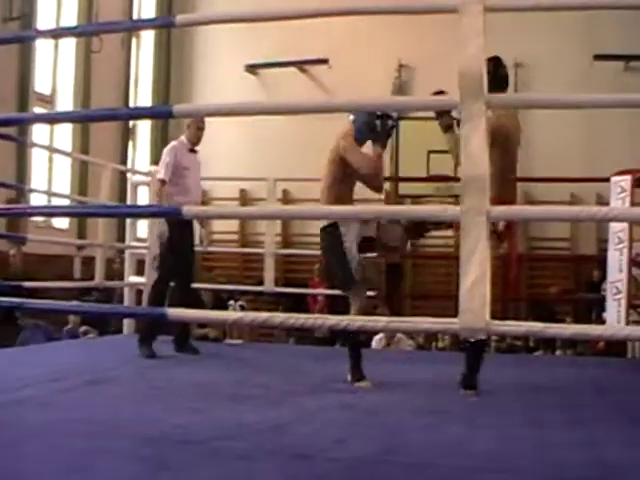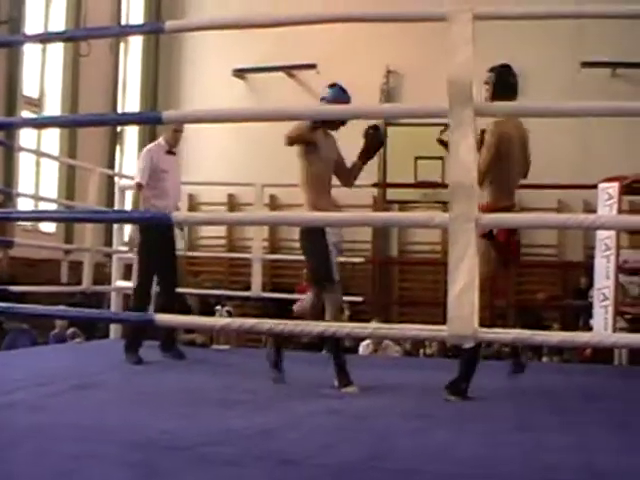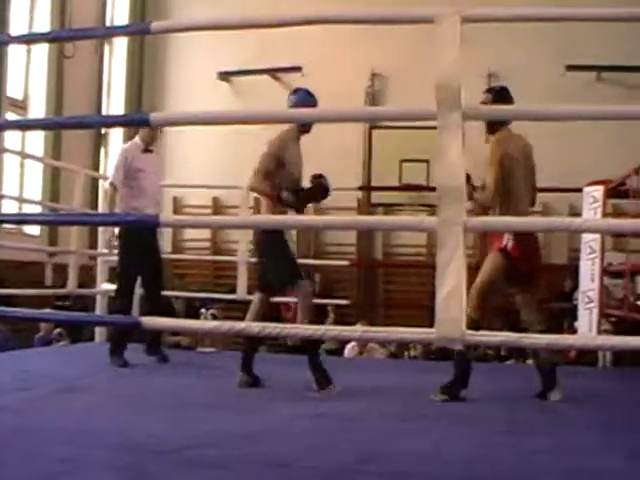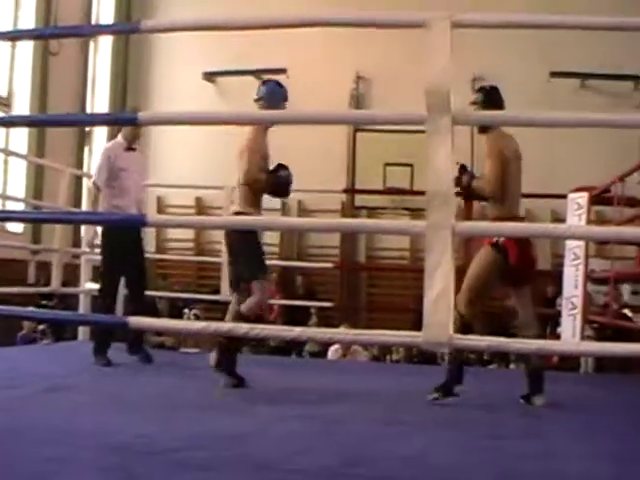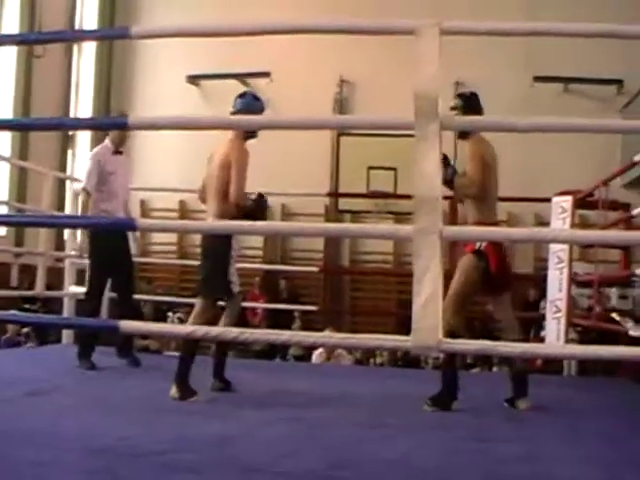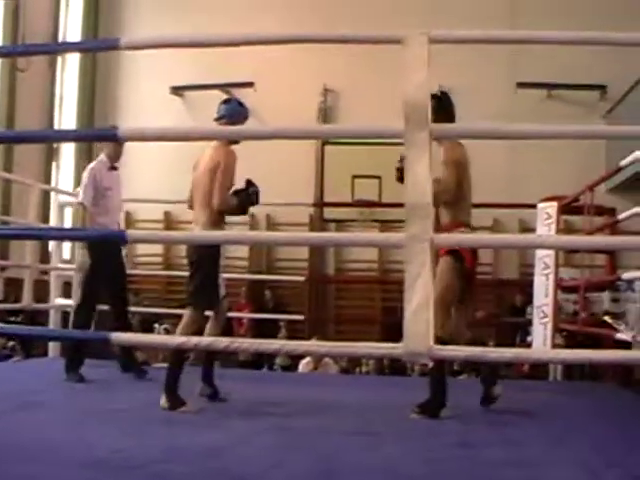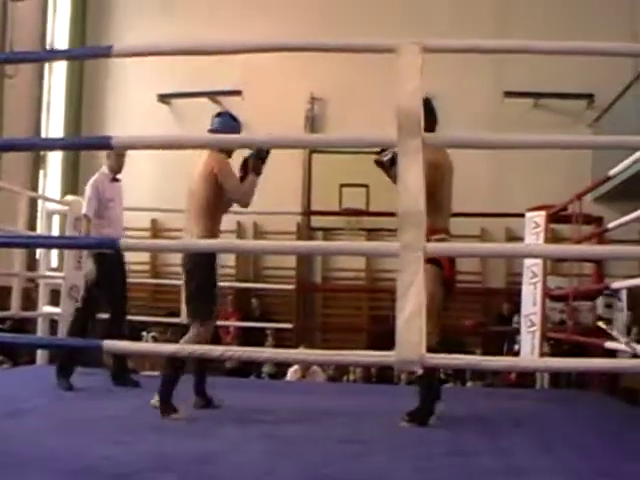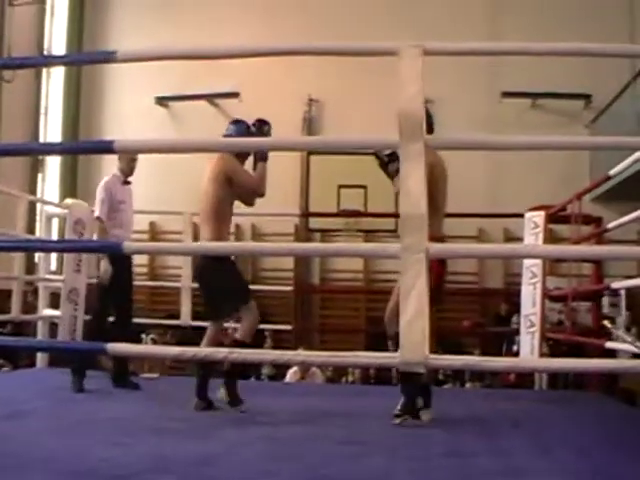
dt=0.2s
person 1, frame 1
left shoulder: (494, 119)
right shoulder: (507, 116)
left wrist: (448, 124)
left hip: (493, 207)
right hip: (485, 201)
left ankle: (471, 375)
person 1, frame 2
left shoulder: (498, 127)
right shoulder: (519, 128)
left elbow: (477, 176)
left hip: (494, 217)
right hip: (504, 213)
left ankle: (463, 381)
person 1, frame 3
left shoulder: (497, 146)
right shoulder: (524, 146)
left elbow: (490, 200)
left wrist: (471, 191)
left hip: (508, 236)
right hip: (527, 236)
left knee: (473, 304)
right knee: (531, 315)
left ankle: (458, 382)
right ankle: (550, 385)
person 1, frame 4
left shoulder: (493, 142)
right shoulder: (511, 143)
left elbow: (493, 189)
left wrist: (465, 179)
right wrist: (471, 182)
left hip: (501, 234)
right hip: (516, 233)
left knee: (465, 302)
right knee: (525, 312)
left ankle: (453, 379)
right ankle: (536, 389)
person 1, frame 5
left shoulder: (475, 146)
right shoulder: (483, 146)
left elbow: (475, 189)
left wrist: (448, 172)
right wrist: (451, 178)
left hip: (482, 239)
right hip: (491, 237)
left knee: (451, 310)
right knee: (505, 317)
left ankle: (448, 391)
right ankle: (520, 392)
person 1, frame 6
left shoulder: (449, 149)
right shoulder: (454, 149)
left elbow: (447, 195)
right hip: (459, 237)
left knee: (438, 317)
right knee: (458, 320)
left ankle: (437, 398)
right ankle: (490, 381)
person 1, frame 7
left shoulder: (429, 154)
right shoulder: (438, 155)
left wrist: (395, 169)
right wrist: (395, 169)
left hip: (433, 243)
right hip: (438, 242)
left knee: (423, 324)
right knee: (429, 323)
left ankle: (426, 406)
right ankle: (431, 396)
person 1, frame 8
left shoulder: (425, 158)
right shoulder: (431, 158)
left wrist: (393, 169)
right wrist: (394, 169)
left knee: (394, 317)
left ankle: (412, 397)
right ankle: (421, 401)
person 2, frame 1
left shoulder: (352, 146)
right shoulder: (345, 143)
left elbow: (376, 184)
right elbow: (373, 173)
left wrist: (380, 144)
right wrist: (380, 143)
left hip: (349, 224)
right hip: (336, 228)
right knee: (358, 296)
right ankle: (355, 369)
person 2, frame 2
left shoulder: (330, 141)
right shoulder: (312, 135)
left elbow: (348, 179)
right elbow: (289, 138)
left wrist: (366, 154)
right wrist: (318, 120)
left hip: (328, 222)
right hip: (317, 224)
left knee: (318, 294)
right knee: (333, 296)
left ankle: (280, 345)
right ankle: (340, 372)
person 2, frame 3
left shoulder: (295, 146)
right shoulder: (281, 143)
right elbow: (255, 183)
left wrist: (314, 191)
right wrist: (283, 197)
left hip: (275, 231)
right hip: (271, 230)
left knee: (262, 299)
right knee: (304, 292)
left ankle: (246, 370)
right ankle: (317, 371)
person 2, frame 4
left shoulder: (260, 135)
right shoulder: (257, 135)
right elbow: (247, 177)
left wrist: (273, 182)
right wrist: (274, 181)
left hip: (244, 224)
right hip: (243, 224)
left knee: (242, 296)
right knee: (261, 293)
left ankle: (229, 369)
right ankle: (223, 353)
person 2, frame 5
left shoulder: (223, 148)
right shoulder: (238, 149)
left elbow: (204, 194)
right elbow: (236, 198)
left wrist: (246, 206)
right wrist: (254, 206)
left hip: (215, 231)
right hip: (220, 234)
left knee: (234, 302)
right knee: (206, 307)
left ankle: (218, 374)
right ankle: (180, 382)
person 2, frame 6
left shoulder: (206, 155)
right shoulder: (226, 154)
right elbow: (219, 204)
left wrist: (236, 199)
right wrist: (242, 201)
left hip: (200, 240)
right hip: (207, 243)
left knee: (218, 310)
right knee: (194, 314)
left ankle: (207, 381)
right ankle: (169, 392)
person 2, frame 7
left shoulder: (203, 163)
right shoulder: (218, 161)
right elbow: (243, 200)
left wrist: (245, 174)
right wrist: (255, 171)
left hip: (194, 250)
right hip: (202, 251)
left knee: (207, 323)
right knee: (200, 328)
left ankle: (200, 392)
right ankle: (164, 395)
person 2, frame 8
left shoulder: (220, 167)
right shoulder: (226, 162)
left elbow: (249, 198)
right elbow: (259, 189)
left wrist: (258, 158)
right wrist: (262, 157)
left hip: (206, 254)
right hip: (215, 254)
left knee: (217, 325)
right knee: (250, 314)
left ankle: (202, 394)
right ankle: (230, 385)
person 3, frame 1
left shoulder: (195, 157)
right shoulder: (173, 150)
right elbow: (161, 184)
left wrist: (204, 227)
right wrist: (162, 220)
left hip: (186, 222)
right hip: (172, 219)
left knee: (185, 280)
right knee: (164, 277)
left ankle: (182, 338)
right ankle: (146, 339)
person 3, frame 2
left shoulder: (175, 159)
right shoulder: (151, 152)
right elbow: (138, 188)
right wrist: (135, 225)
left hip: (166, 226)
right hip: (151, 225)
left knee: (169, 284)
right knee: (144, 284)
left ankle: (168, 341)
right ankle: (131, 346)
person 3, frame 3
left shoulder: (155, 158)
right shoulder: (127, 152)
right elbow: (114, 188)
left wrist: (158, 224)
left hip: (148, 226)
right hip: (130, 225)
left knee: (154, 284)
right knee: (125, 287)
left ankle: (154, 343)
right ankle: (117, 349)
person 3, frame 4
left shoulder: (139, 157)
right shoulder: (110, 151)
right elbow: (97, 188)
right wrist: (92, 225)
left hip: (133, 226)
right hip: (114, 224)
left knee: (138, 284)
right knee: (109, 286)
left ankle: (136, 343)
right ankle: (100, 348)
person 3, frame 5
left shoulder: (124, 160)
right shoulder: (98, 155)
right elbow: (87, 194)
right wrist: (84, 231)
left hip: (119, 229)
right hip: (101, 229)
left knee: (126, 287)
right knee: (95, 290)
left ankle: (125, 347)
right ankle: (85, 353)
person 3, frame 6
left shoulder: (115, 173)
right shoulder: (93, 171)
right elbow: (84, 210)
right wrist: (85, 248)
left hip: (113, 243)
right hip: (97, 243)
left knee: (120, 301)
right knee: (87, 304)
left ankle: (128, 360)
right ankle: (73, 365)
person 3, frame 7
left shoulder: (117, 185)
right shoulder: (97, 183)
right elbow: (88, 222)
right wrist: (90, 260)
left hip: (115, 254)
right hip: (101, 254)
left knee: (119, 313)
right knee: (86, 312)
left ankle: (119, 371)
right ankle: (64, 371)
person 3, frame 8
left shoulder: (128, 188)
right shoulder: (108, 185)
right elbow: (100, 223)
right wrist: (104, 259)
left hip: (124, 256)
right hip: (111, 256)
left knee: (124, 315)
right knee: (102, 312)
left ankle: (120, 373)
right ankle: (79, 371)
